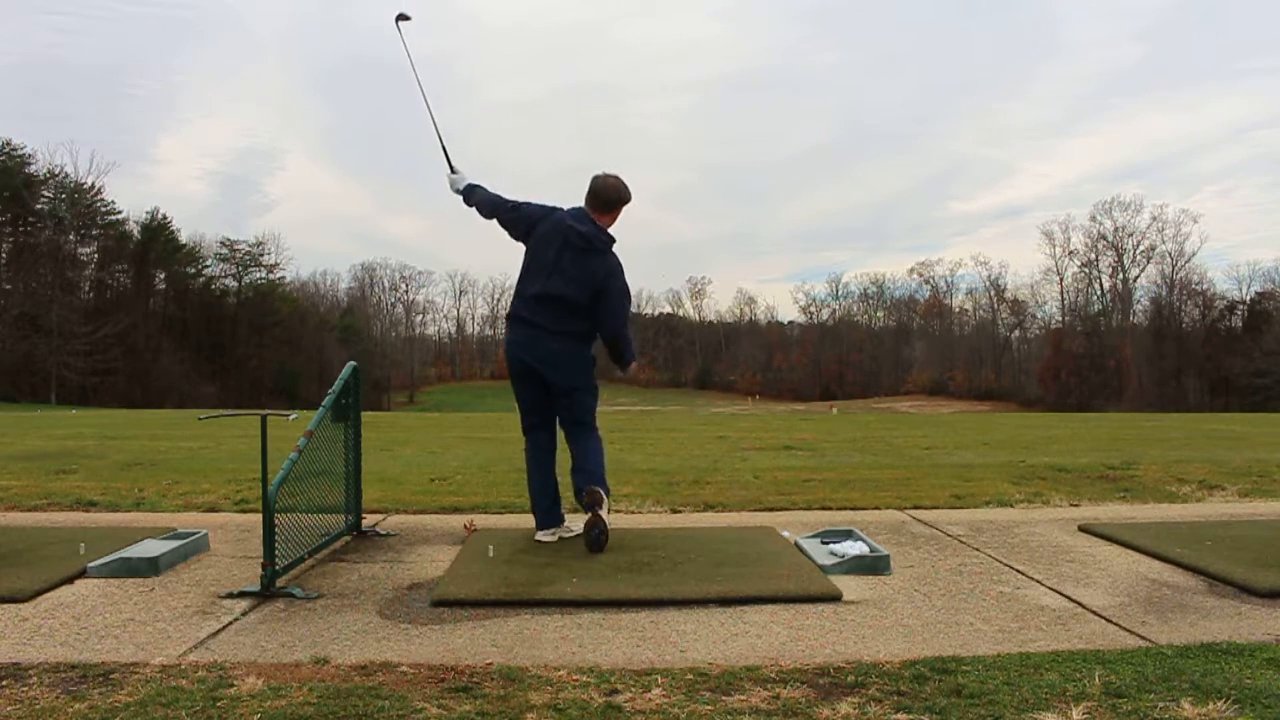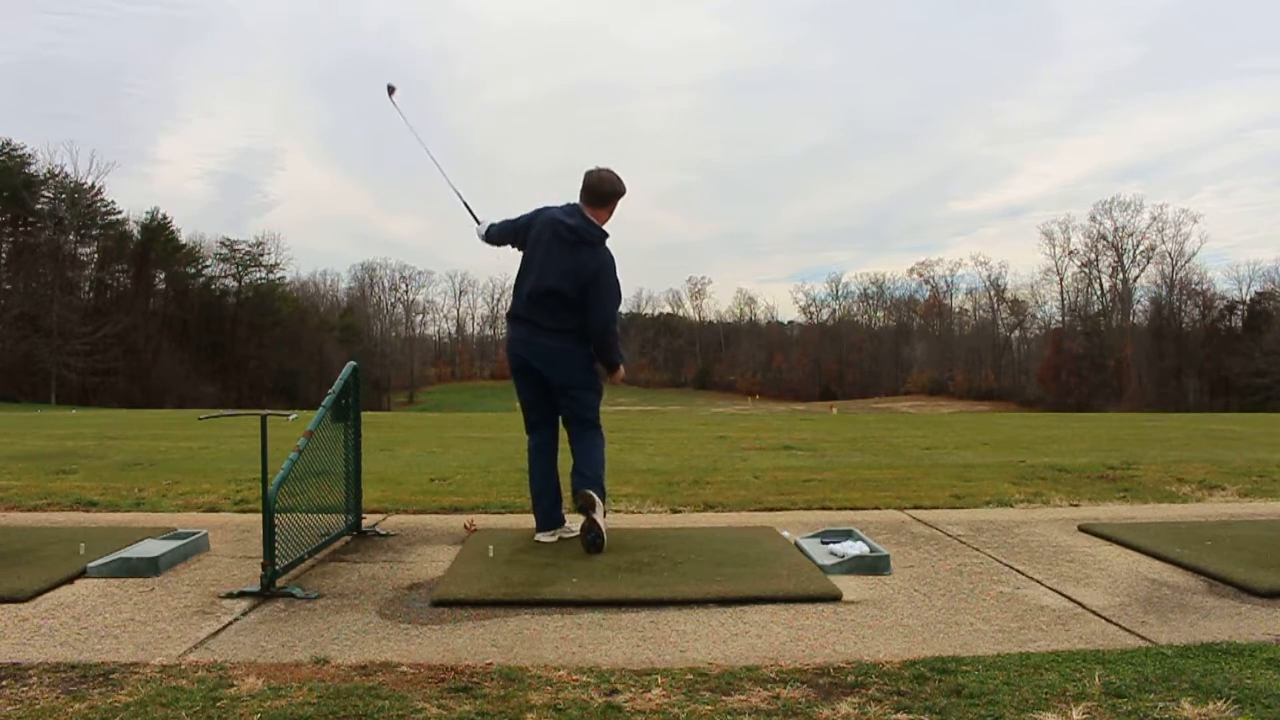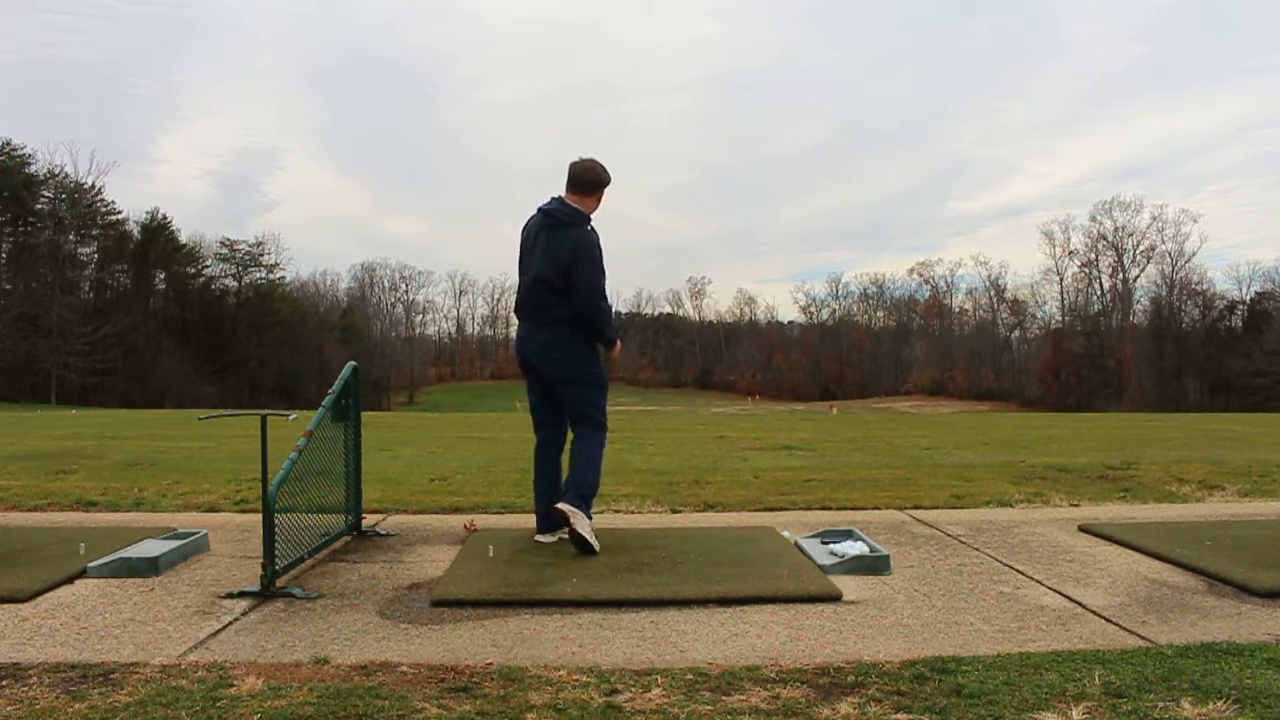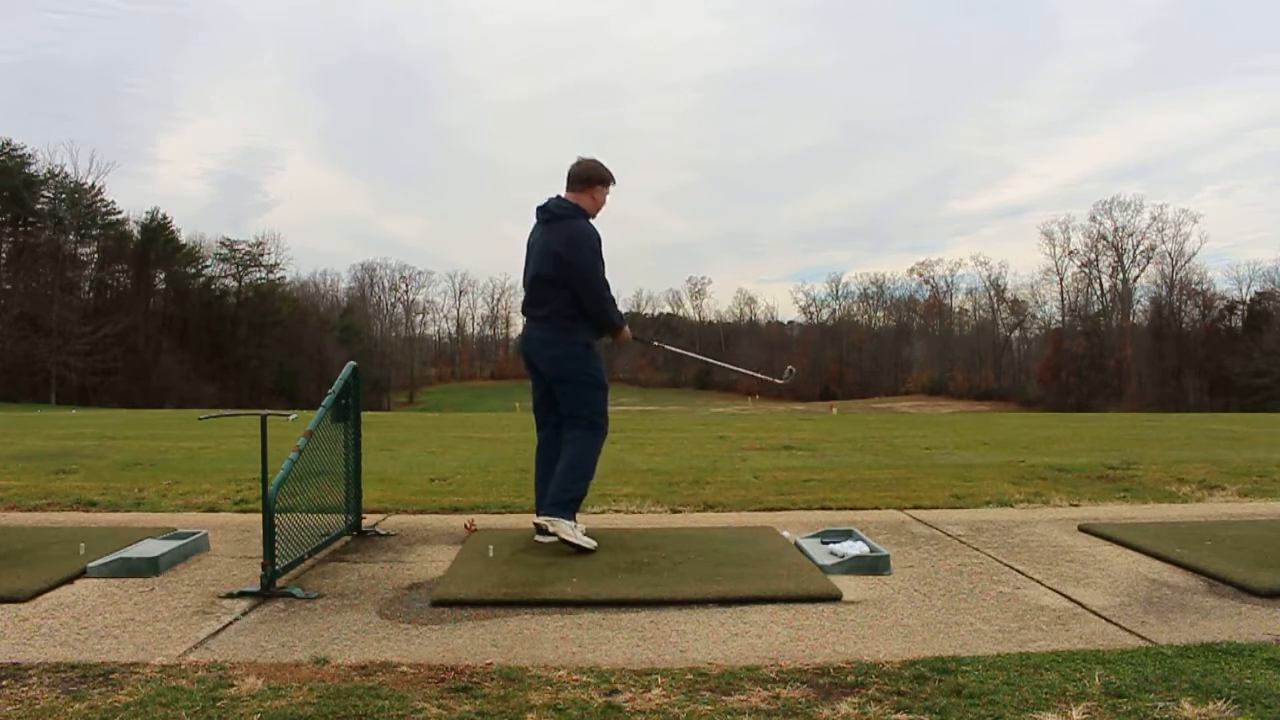
dt=0.5s
person 1, frame 1
left shoulder: (546, 221)
right shoulder: (606, 264)
left elbow: (499, 206)
right elbow: (613, 326)
left wrist: (466, 187)
right wrist: (626, 360)
left hip: (521, 344)
right hip: (566, 354)
left knee: (538, 433)
right knee: (582, 430)
left ankle: (548, 522)
right ankle: (593, 491)
person 1, frame 2
left shoulder: (543, 221)
right shoulder: (598, 257)
left elbow: (506, 231)
right elbow: (602, 322)
left wrist: (488, 232)
right wrist: (614, 363)
left hip: (522, 342)
right hip: (566, 351)
left knee: (540, 432)
right knee: (585, 429)
left ankle: (547, 521)
right ankle: (591, 492)
person 1, frame 3
left shoulder: (534, 224)
right shoulder: (582, 238)
right elbow: (591, 302)
right wrist: (610, 339)
left hip: (530, 339)
right hip: (568, 345)
left knee: (548, 431)
right knee: (589, 426)
left ankle: (549, 520)
right ankle: (574, 503)
person 1, frame 4
left shoulder: (543, 226)
right shoulder: (580, 232)
right elbow: (593, 291)
left wrist: (605, 323)
right wrist: (617, 326)
left hip: (537, 338)
right hip: (568, 344)
left knee: (551, 429)
right knee: (587, 426)
left ankle: (547, 515)
right ankle: (558, 513)
